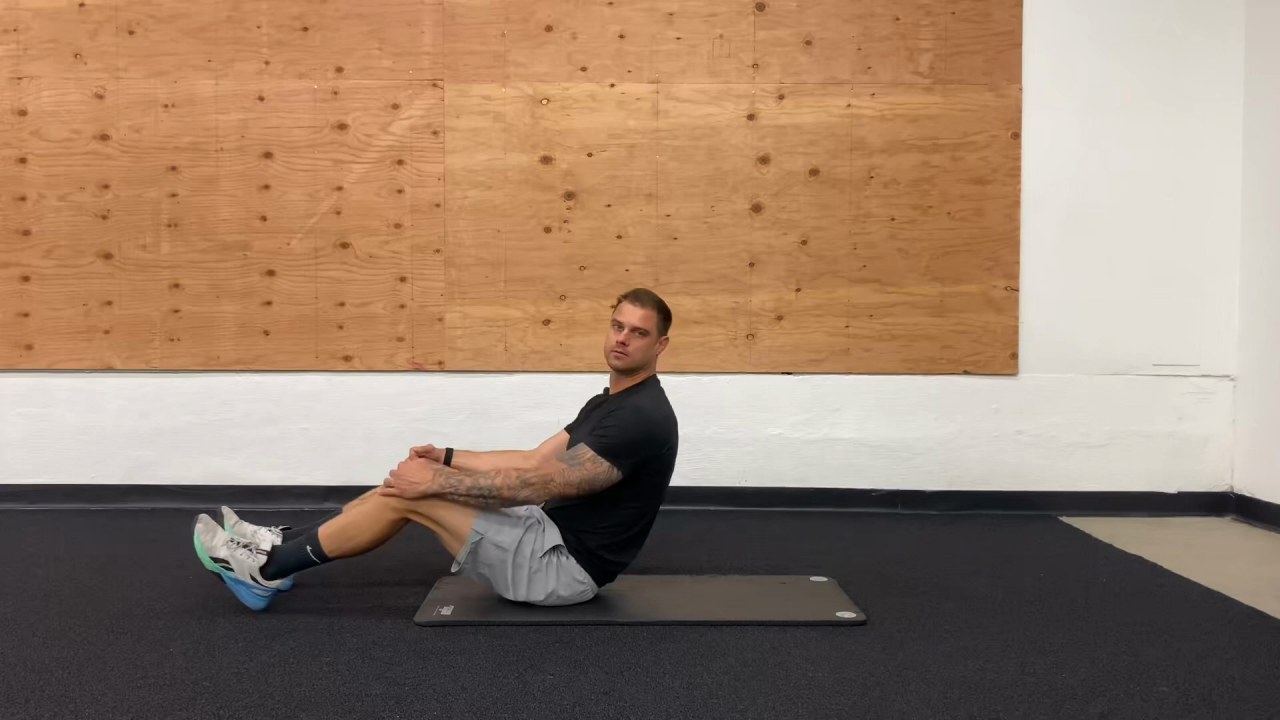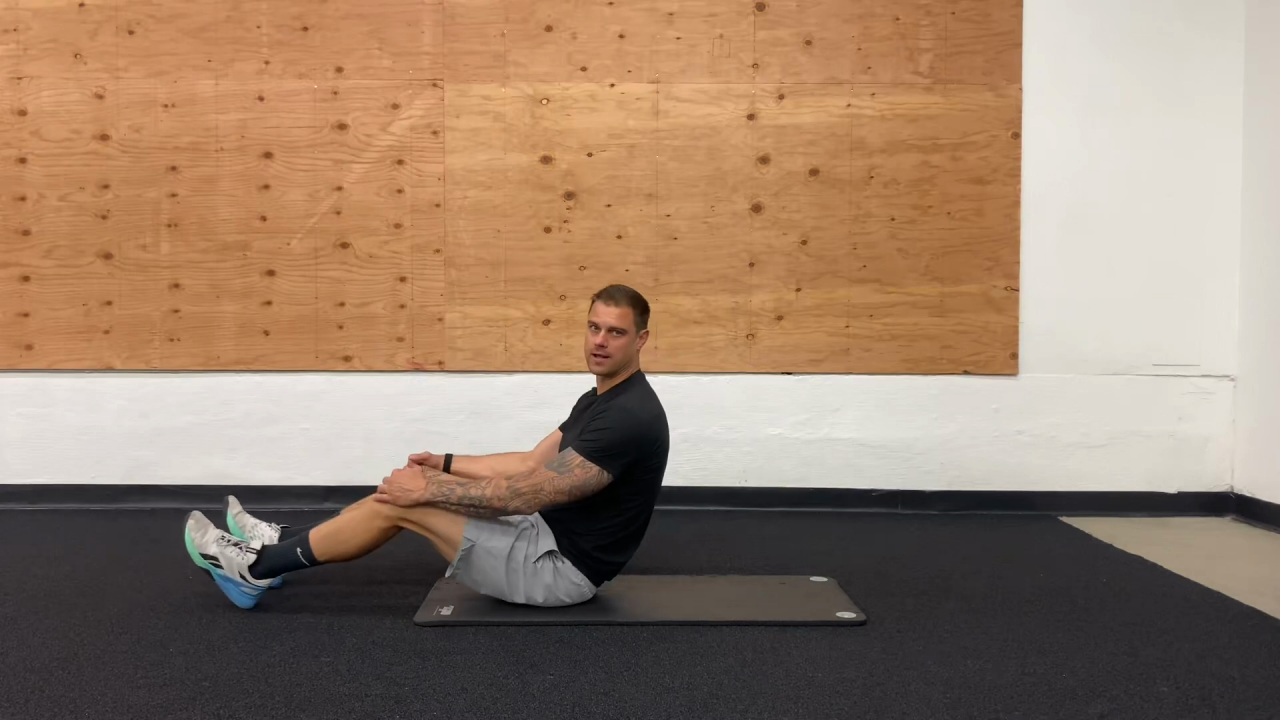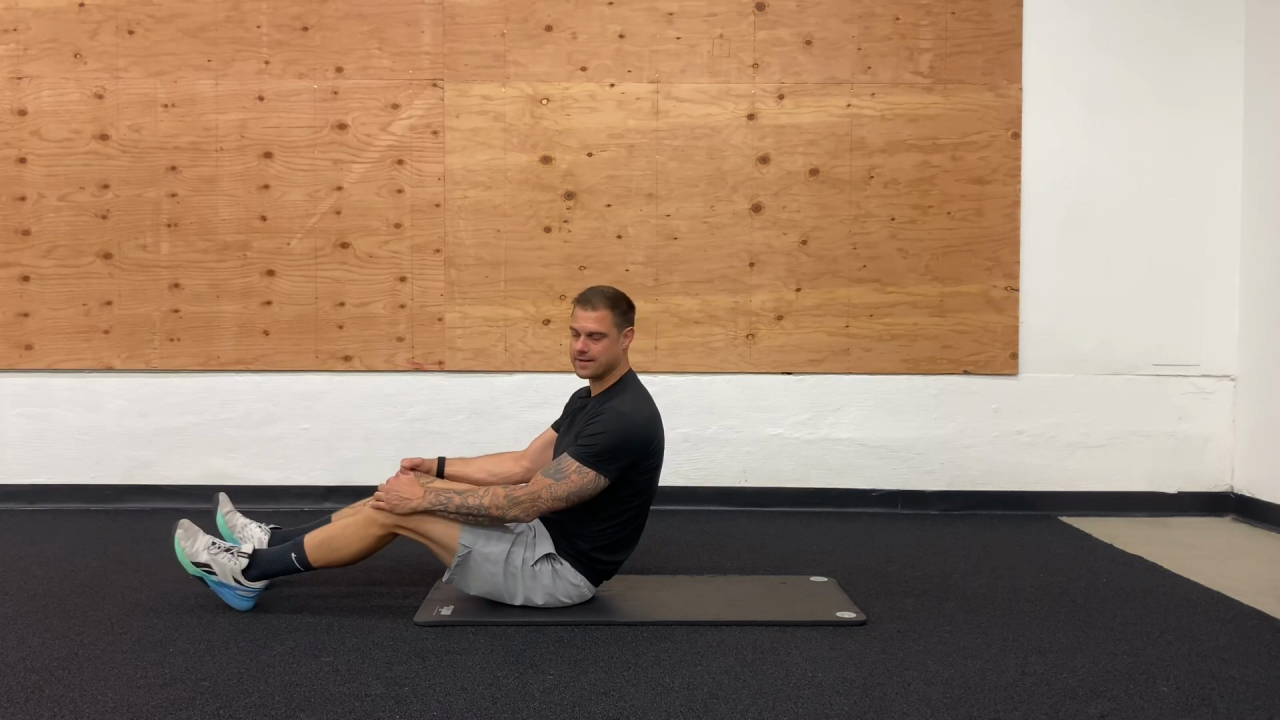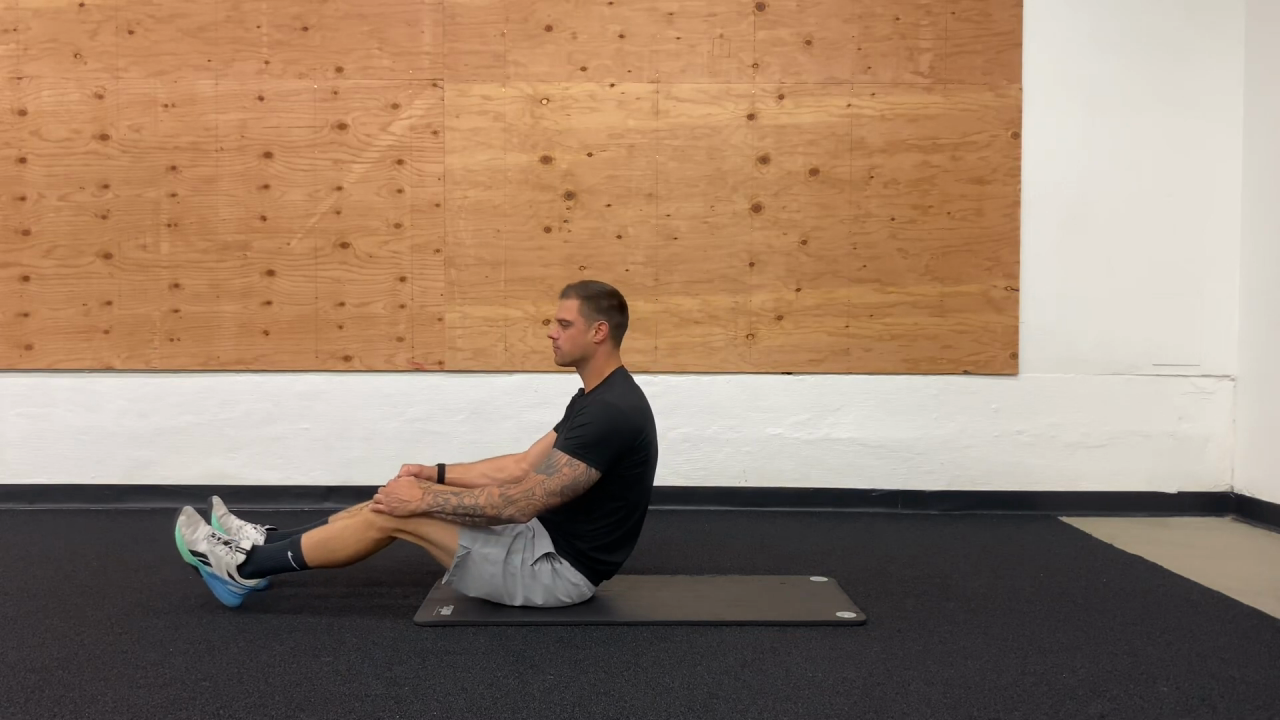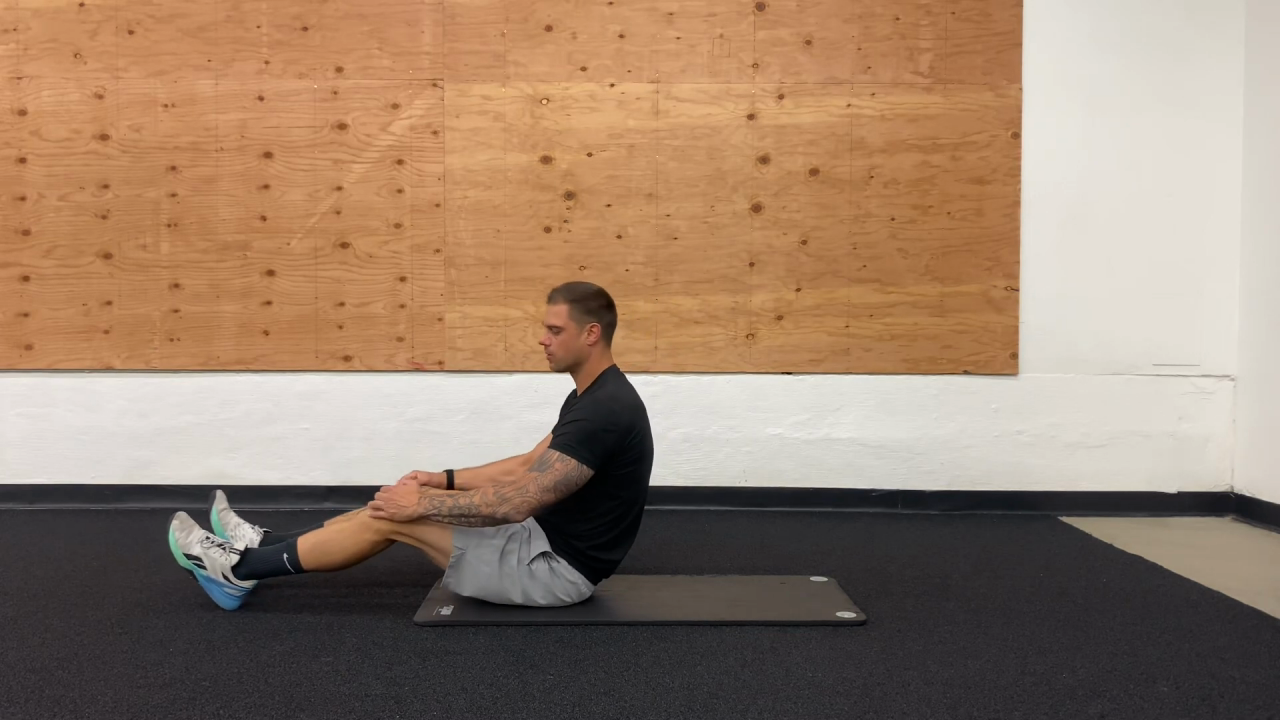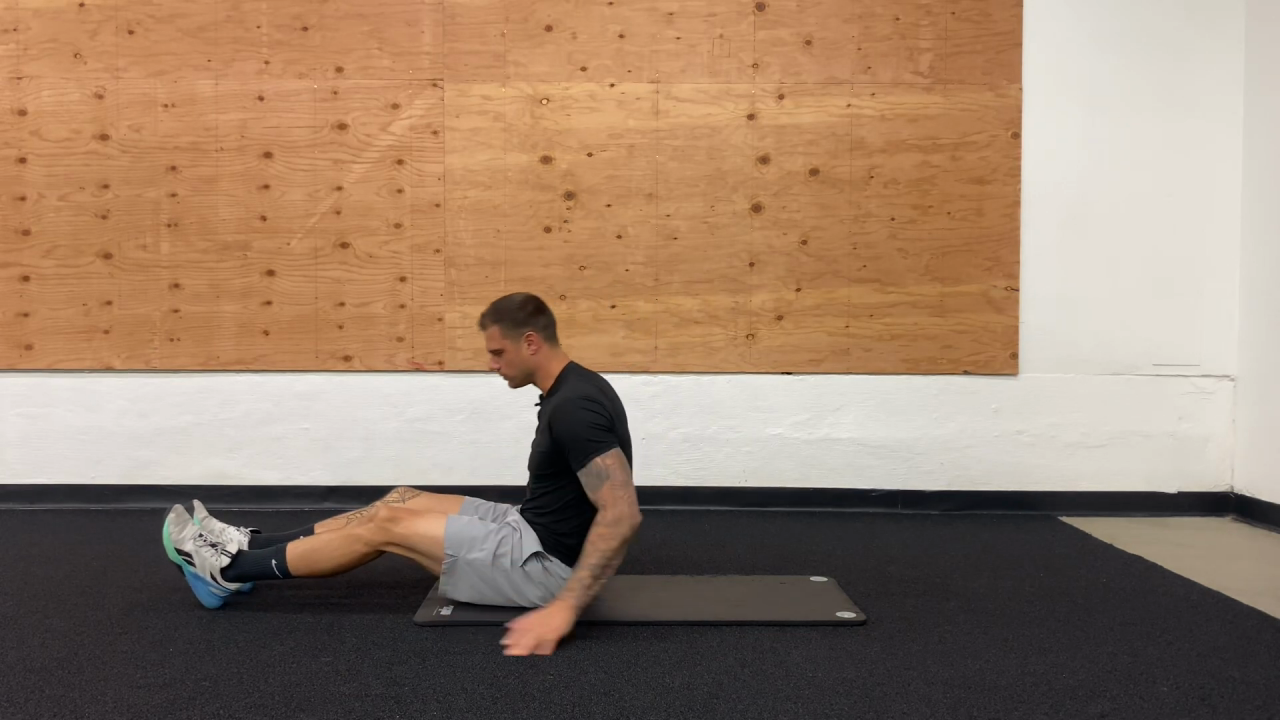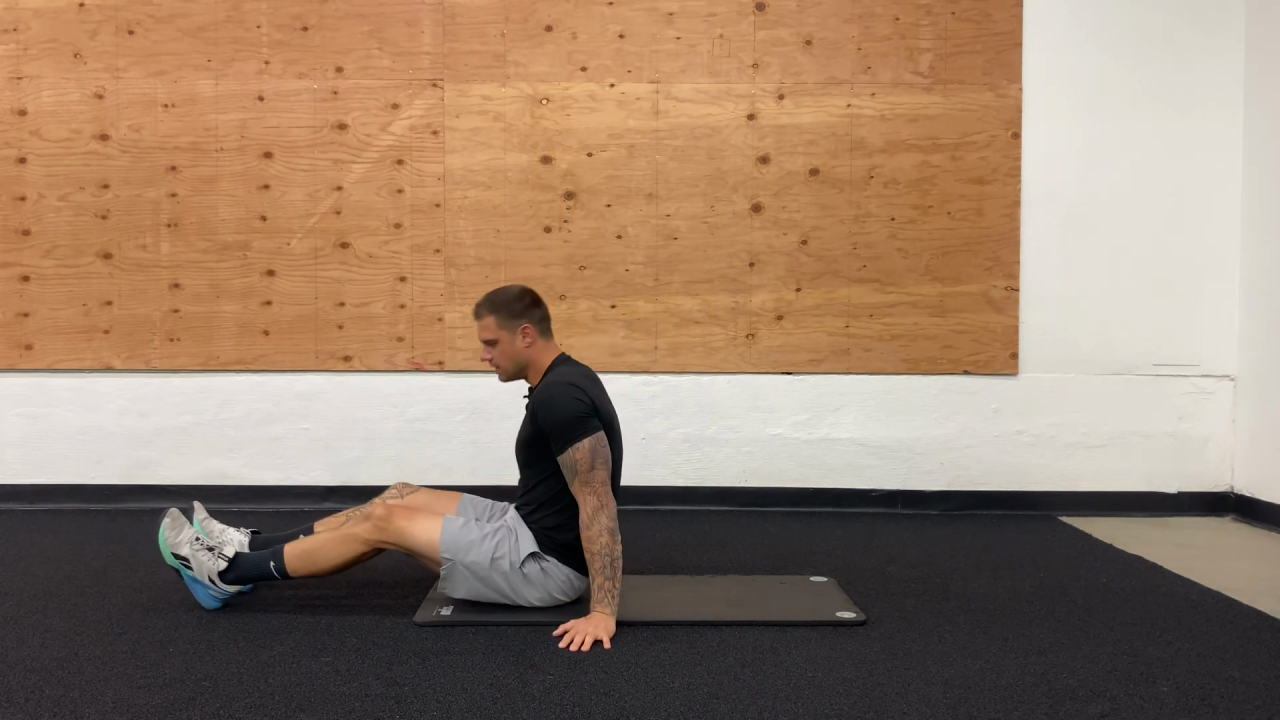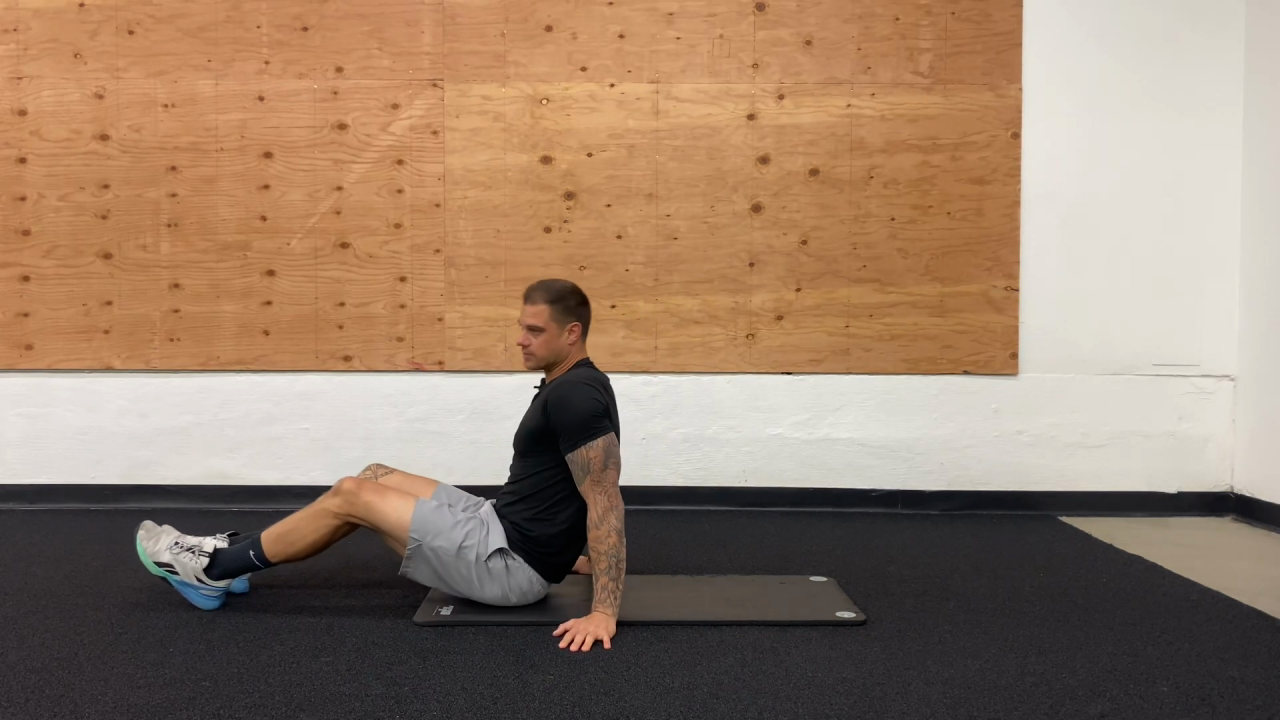
dt=0.4s
person 1, frame 1
left shoulder: (640, 418)
right shoulder: (610, 403)
left elbow: (537, 485)
right elbow: (536, 463)
left wrist: (436, 482)
right wrist: (445, 458)
left hip: (562, 567)
right hip: (556, 535)
left knee: (410, 496)
right knee: (411, 480)
left ankle: (266, 569)
right ankle: (280, 545)
person 1, frame 2
left shoulder: (630, 418)
right shoulder: (599, 400)
left elbow: (527, 495)
right elbow: (531, 465)
left wrist: (428, 490)
right wrist: (443, 464)
left hip: (559, 568)
right hip: (552, 538)
left knee: (401, 503)
right knee: (409, 485)
left ankle: (256, 568)
right ankle: (279, 543)
person 1, frame 3
left shoulder: (624, 420)
right shoulder: (590, 399)
left elbow: (525, 502)
right elbow: (525, 465)
left wrist: (427, 498)
right wrist: (435, 468)
left hip: (558, 568)
right hip: (551, 537)
left knee: (395, 510)
right knee: (408, 488)
left ankle: (247, 569)
right ankle: (271, 543)
person 1, frame 4
left shoulder: (611, 413)
right shoulder: (597, 398)
left elbow: (522, 503)
right elbow: (526, 468)
left wrist: (425, 500)
right wrist: (435, 474)
left hip: (557, 569)
right hip: (553, 539)
left knee: (394, 514)
right knee: (403, 492)
left ankle: (244, 566)
right ankle: (266, 544)
person 1, frame 5
left shoulder: (604, 410)
right shoulder: (596, 397)
left elbow: (516, 502)
right elbow: (532, 468)
left wrist: (423, 506)
right wrist: (444, 480)
left hip: (557, 567)
right hip: (554, 540)
left knee: (392, 517)
right knee: (402, 501)
left ankle: (239, 568)
right ankle: (262, 546)
person 1, frame 6
left shoulder: (576, 408)
right shoulder: (574, 390)
left elbow: (622, 516)
left wrist: (564, 608)
left hip: (548, 562)
right hip: (539, 532)
left knee: (388, 527)
right knee: (401, 502)
left ankle: (229, 570)
right ankle: (253, 548)
person 1, frame 7
left shoulder: (559, 397)
right shoulder: (564, 380)
left elbow: (598, 505)
left wrist: (602, 612)
right wrist: (586, 554)
left hip: (546, 564)
right hip: (532, 528)
left knee: (384, 524)
right knee: (399, 497)
left ankle: (228, 572)
right ankle: (250, 548)
person 1, frame 8
left shoulder: (574, 395)
right shoulder: (574, 385)
left elbow: (606, 503)
right elbow: (589, 499)
left wrist: (603, 612)
right wrist: (568, 546)
left hip: (510, 562)
right hip: (504, 528)
left knee: (351, 496)
right knee: (375, 478)
left ankle: (212, 570)
right ankle: (231, 551)
